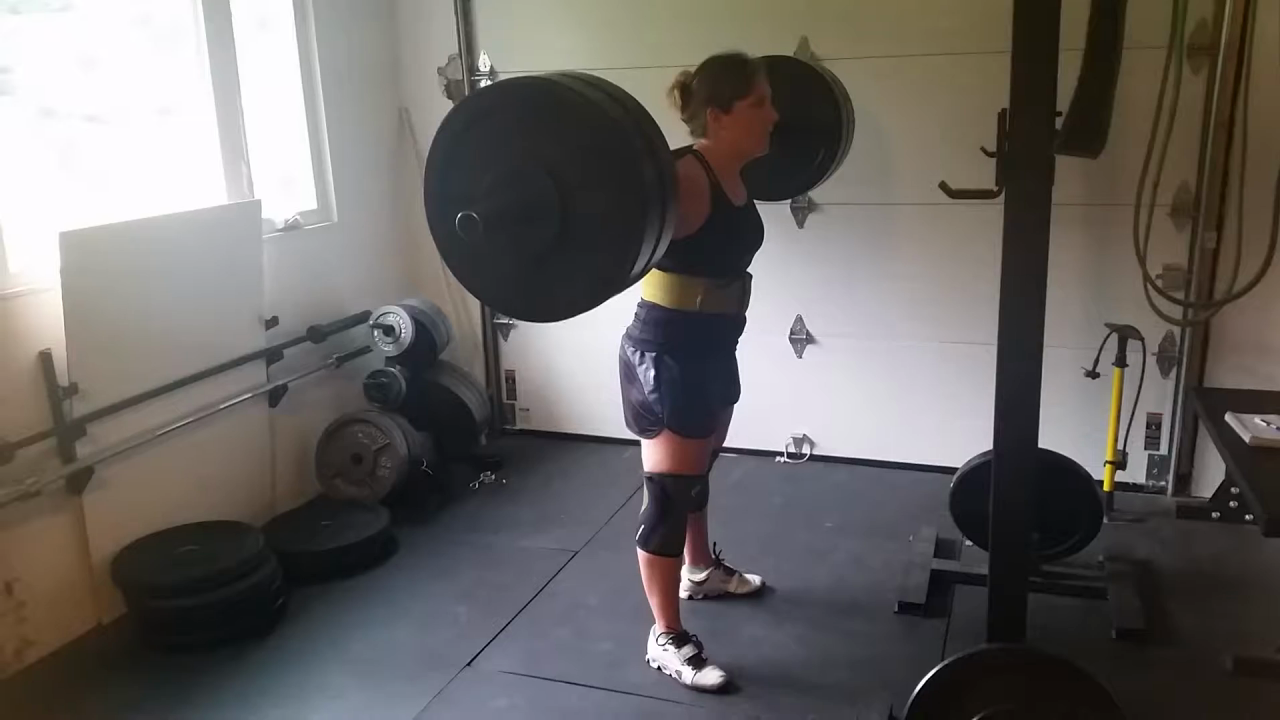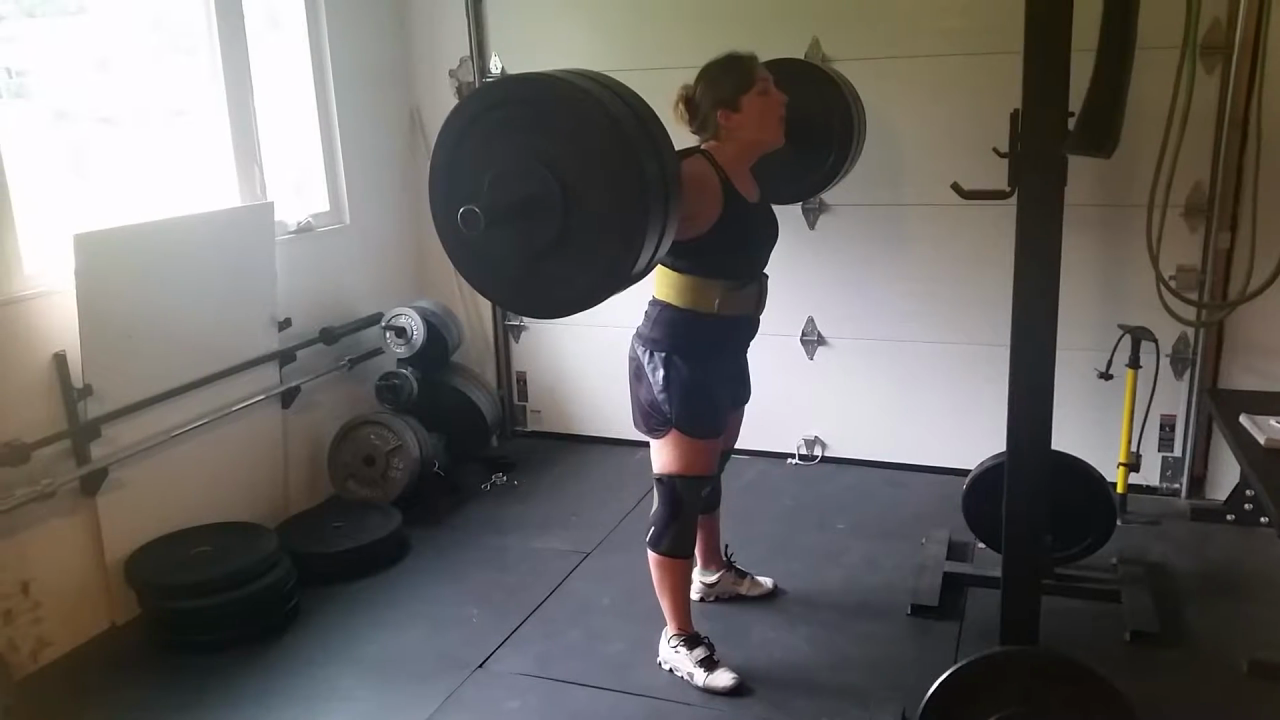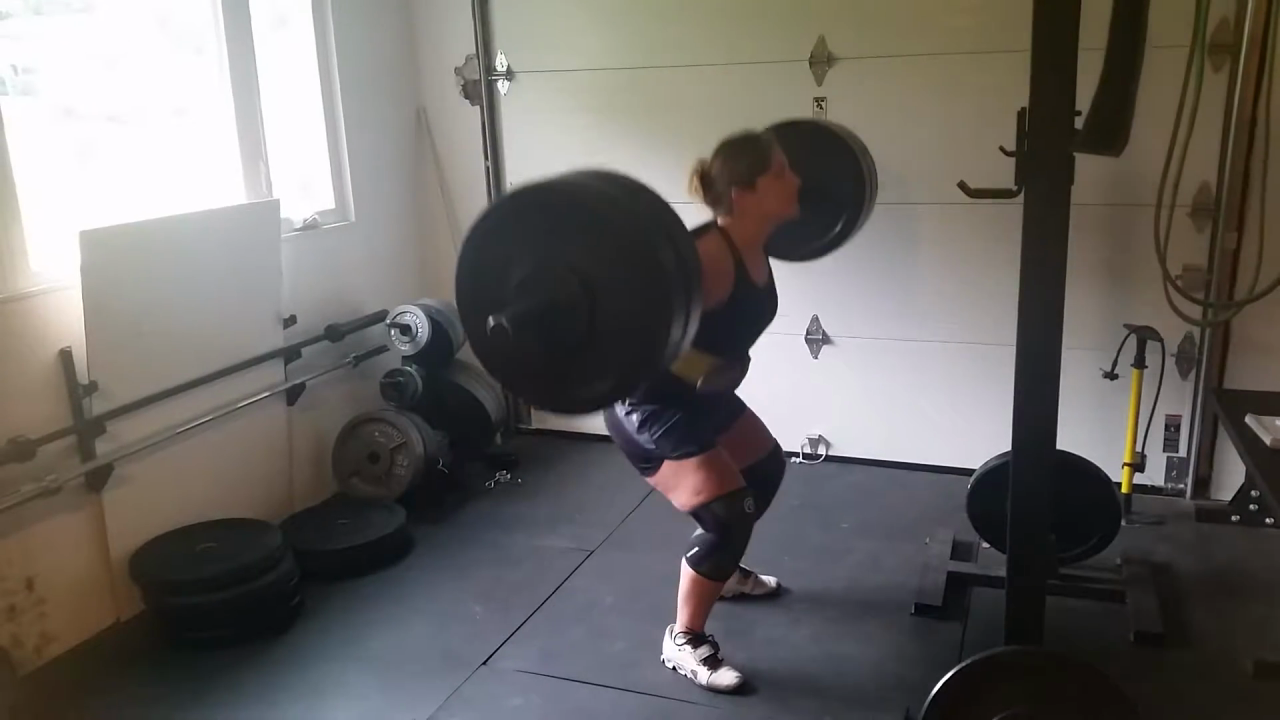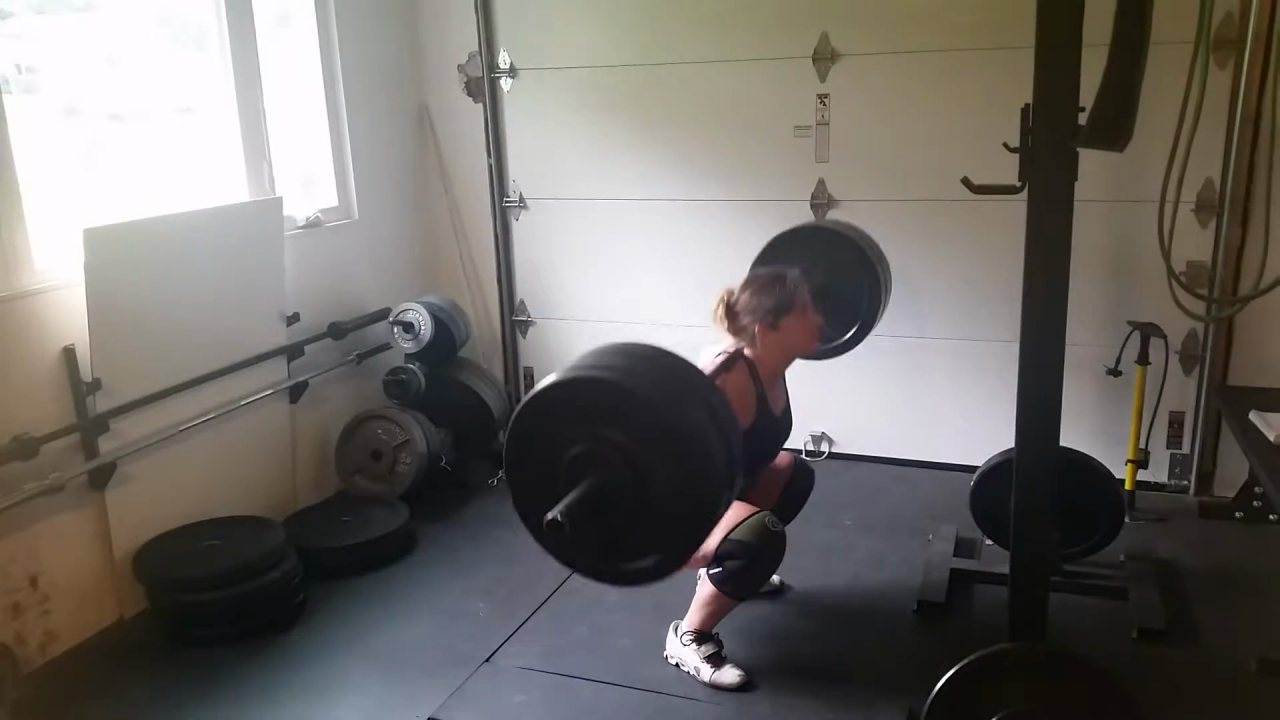
dt=0.7s
person 1, frame 1
left shoulder: (730, 175)
right shoulder: (681, 180)
left hip: (711, 347)
right hip: (666, 354)
left knee: (698, 472)
right knee: (669, 493)
left ankle: (702, 569)
right ankle: (667, 639)
person 1, frame 2
left shoulder: (742, 174)
right shoulder: (693, 179)
left hip: (722, 348)
right hip: (676, 354)
left knee: (711, 471)
right knee: (679, 495)
left ankle: (713, 572)
right ankle: (679, 642)
person 1, frame 3
left shoulder: (752, 246)
right shoulder: (708, 256)
left hip: (703, 396)
right hip: (652, 407)
left knee: (765, 470)
right knee: (729, 514)
left ankle: (725, 572)
right ankle: (684, 640)
person 1, frame 4
left shoulder: (764, 362)
right shoulder: (730, 388)
left knee: (795, 476)
right knee: (760, 539)
left ankle: (725, 569)
right ankle: (689, 639)
